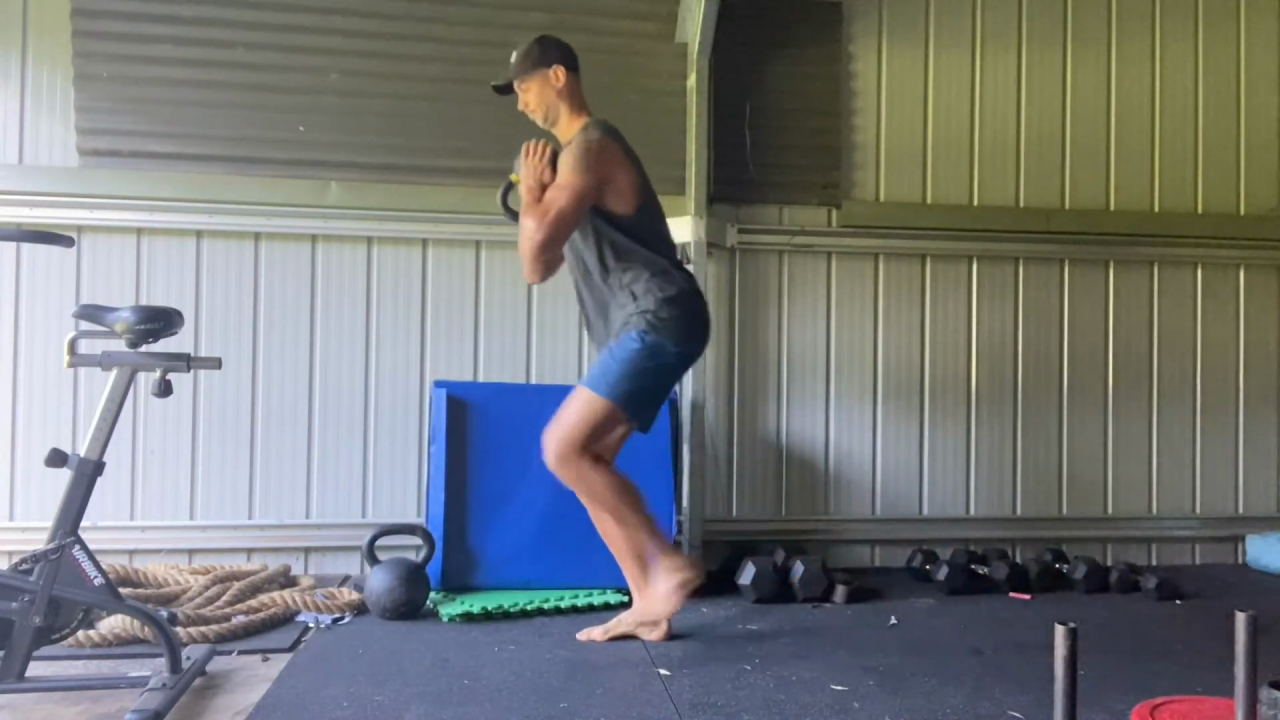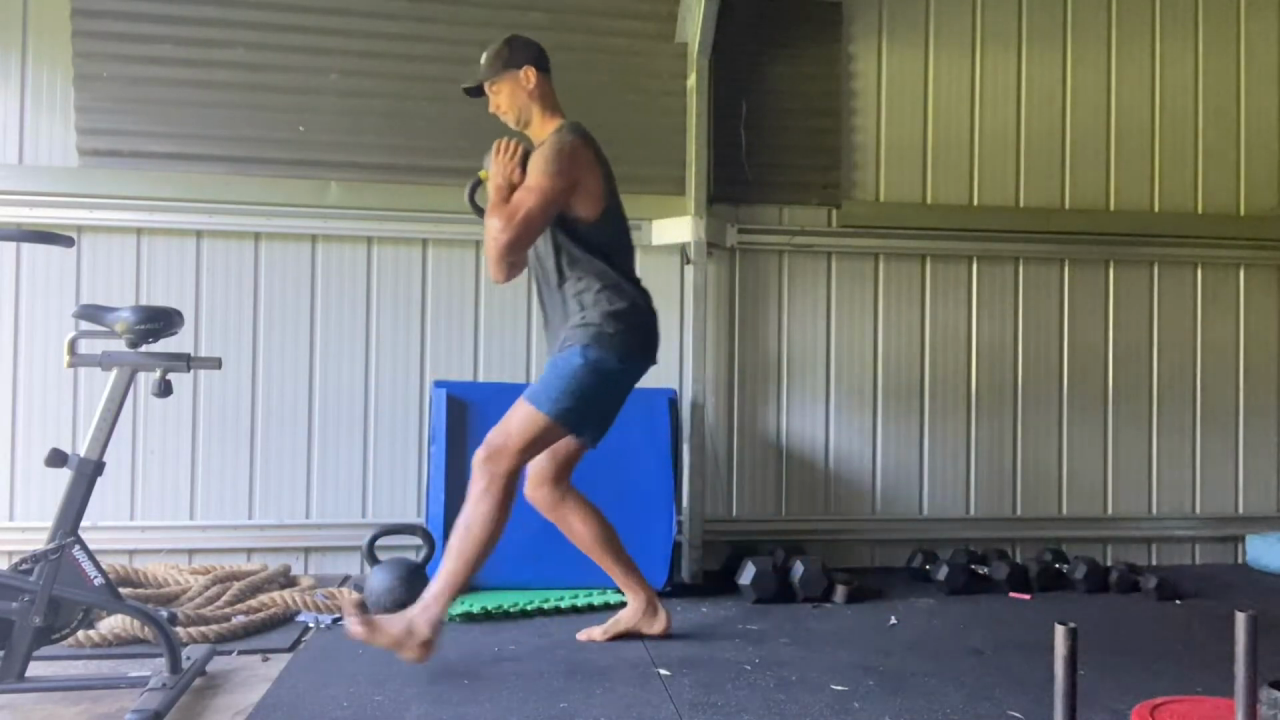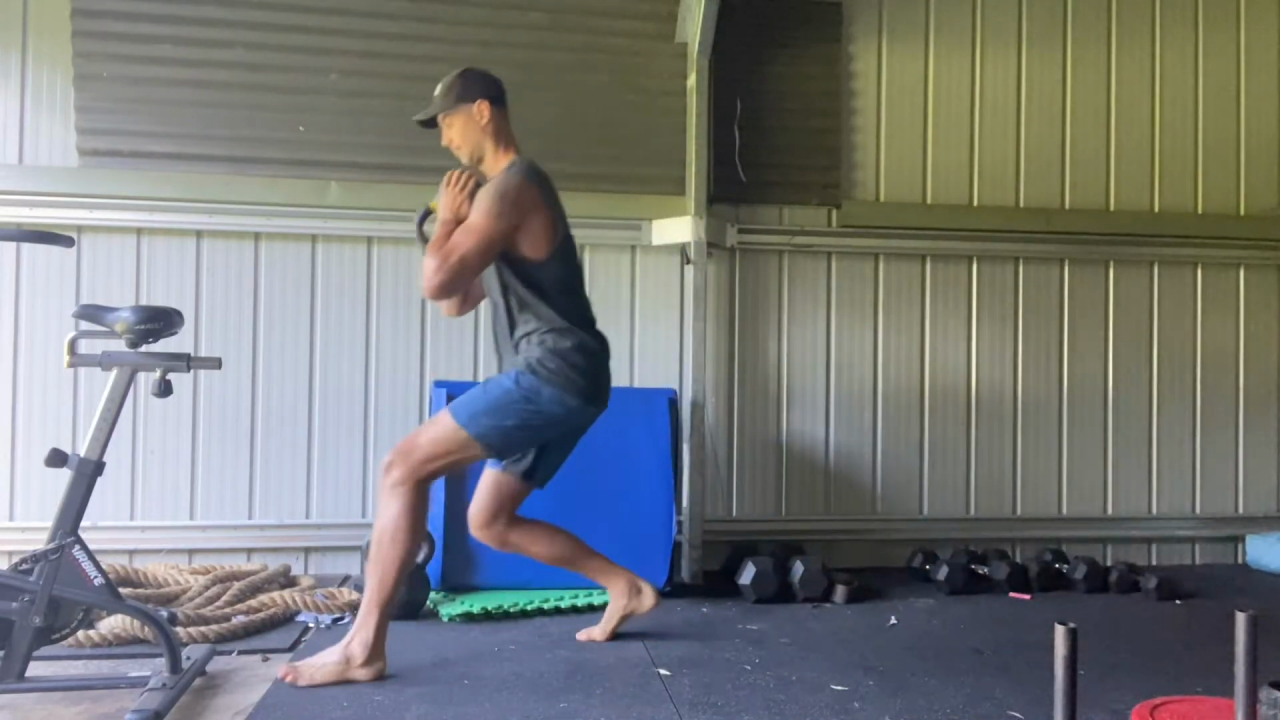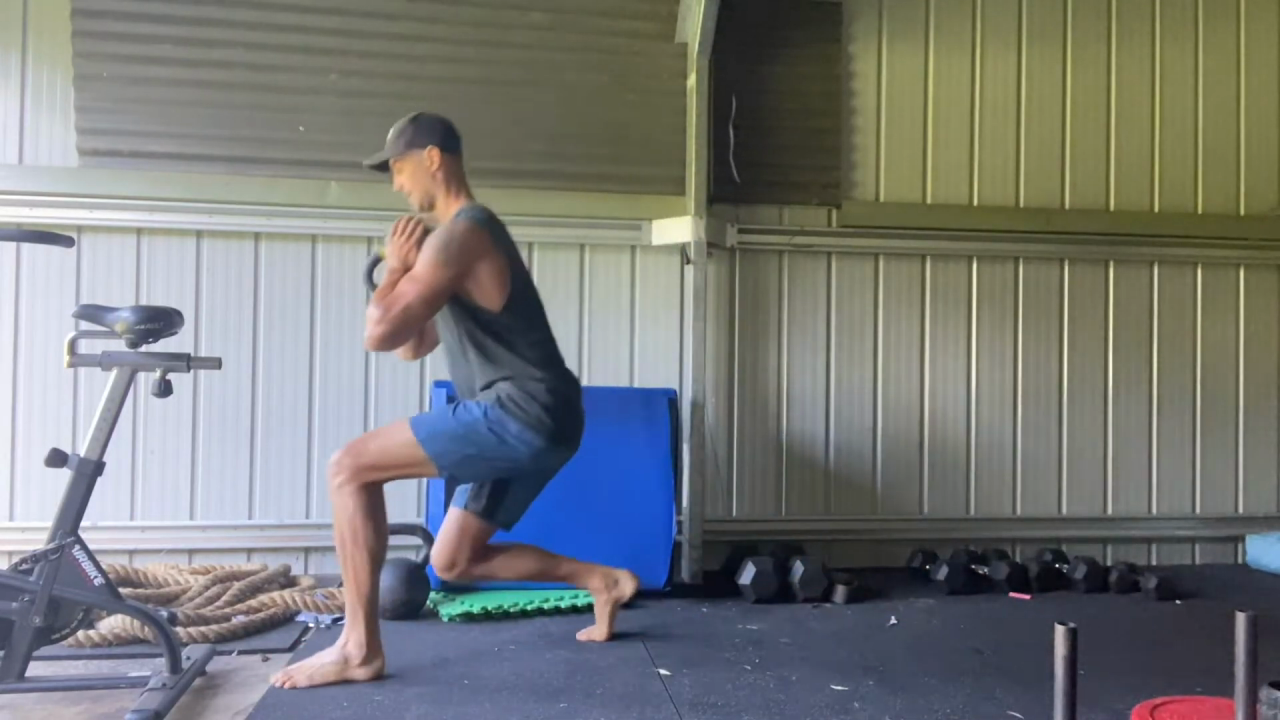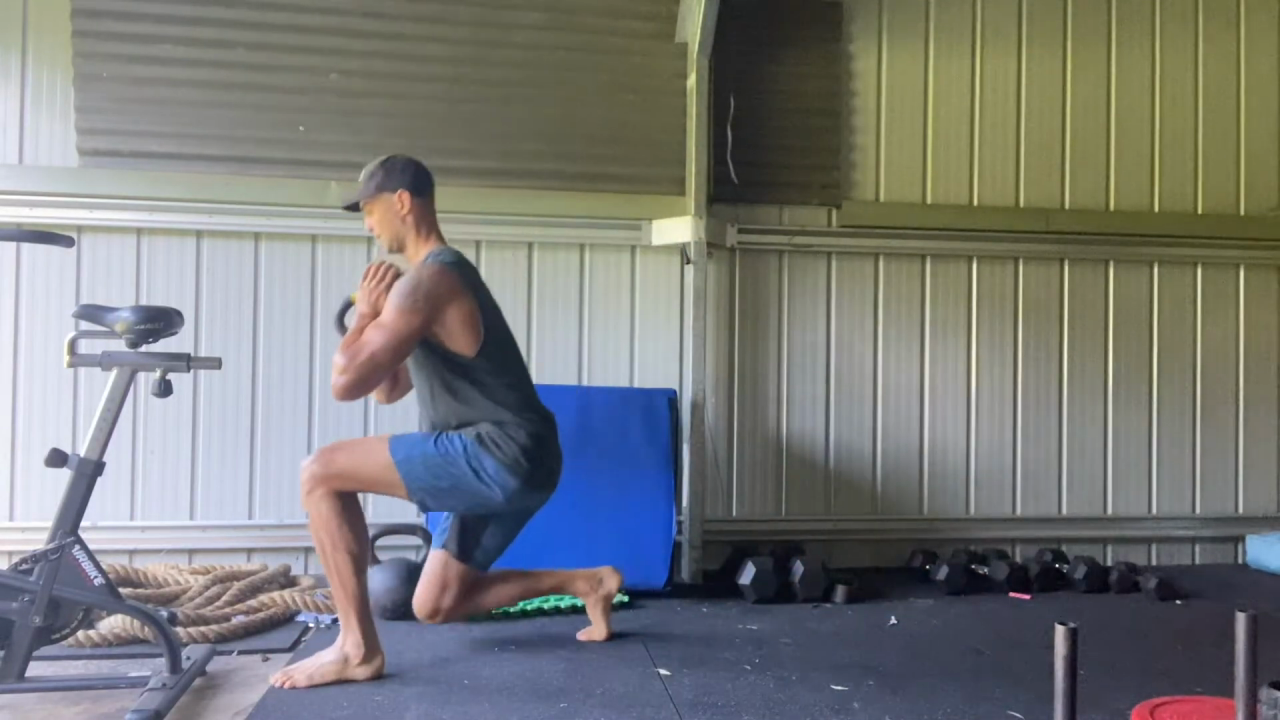
dt=0.2s
person 1, frame 1
left shoulder: (589, 147)
right shoulder: (569, 156)
left elbow: (539, 242)
right elbow: (537, 268)
left wrist: (534, 190)
right wrist: (534, 198)
left hip: (661, 321)
right hip: (643, 330)
left knee: (564, 449)
right knee: (585, 461)
left ankle: (669, 562)
right ankle: (648, 606)
person 1, frame 2
left shoulder: (562, 150)
right shoulder: (549, 155)
left elbow: (502, 242)
right elbow: (504, 268)
left wrist: (500, 189)
right wrist: (504, 195)
left hip: (607, 333)
right hip: (598, 340)
left knee: (496, 459)
right knee: (544, 482)
left ankle: (421, 624)
right ankle: (643, 605)
person 1, frame 3
left shoulder: (512, 186)
right shoulder: (504, 189)
left elbow: (438, 283)
right elbow: (461, 301)
left wrist: (449, 221)
right wrist: (455, 225)
left hip: (555, 372)
right hip: (558, 379)
left knee: (403, 467)
right knee: (490, 520)
left ankle: (363, 648)
right ankle: (625, 586)
person 1, frame 4
left shoulder: (460, 235)
right shoulder: (459, 236)
left elbow: (381, 333)
right elbow: (415, 345)
left wrist: (396, 269)
right wrist: (408, 272)
left hip: (525, 415)
right hip: (529, 422)
left knee: (350, 464)
right knee: (453, 559)
left ankle: (358, 648)
right ankle: (603, 580)
person 1, frame 5
left shoulder: (428, 280)
right shoulder: (438, 278)
left elbow: (346, 379)
right elbow: (389, 388)
left wrist: (366, 313)
right wrist: (377, 315)
left hip: (503, 457)
right hip: (504, 462)
left knee: (321, 473)
right knee: (435, 605)
left ankle: (356, 648)
right ankle: (590, 583)
